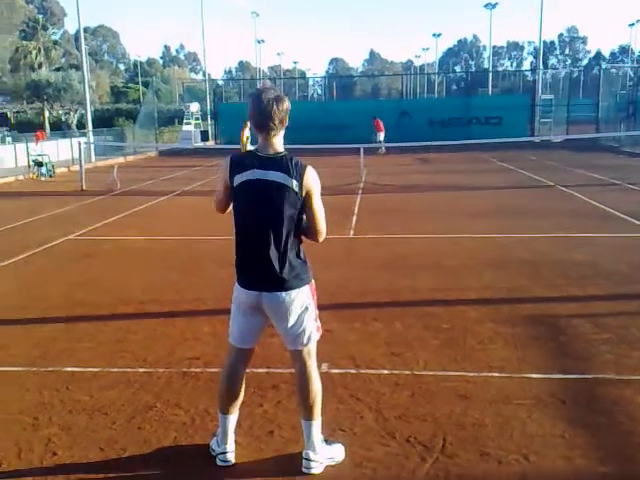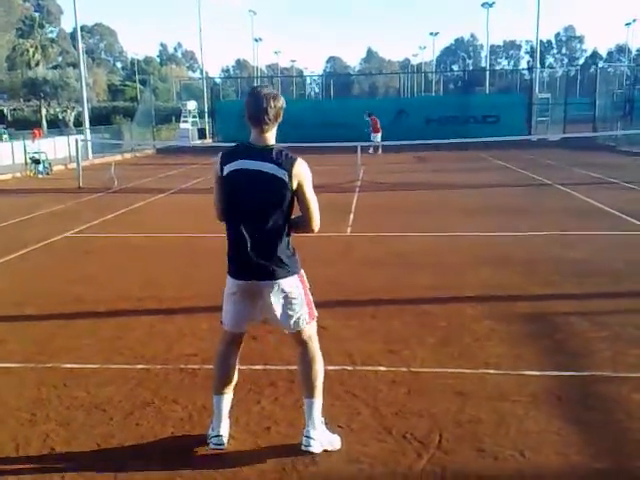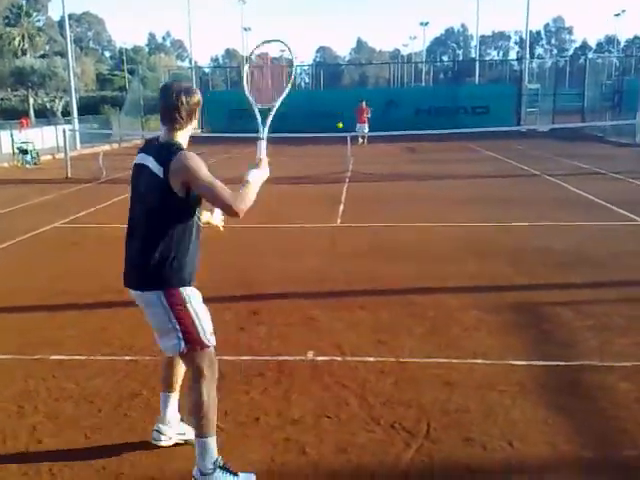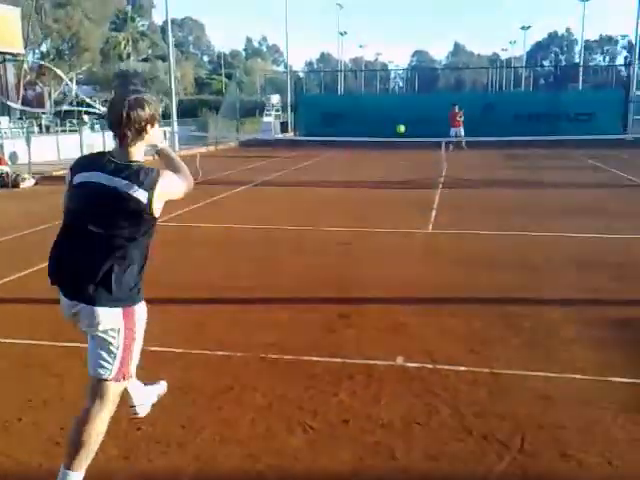
dt=1s
person 1, frame 1
left shoulder: (235, 166)
right shoulder: (304, 173)
left elbow: (219, 206)
right elbow: (317, 234)
left hip: (248, 283)
right hip: (291, 283)
left knee: (236, 359)
right knee: (305, 361)
left ankle: (224, 443)
right ankle: (314, 450)
person 1, frame 2
left shoulder: (226, 159)
right shoulder: (294, 166)
left elbow: (222, 214)
right elbow: (312, 224)
left hip: (240, 272)
right hip: (282, 271)
left knee: (230, 342)
right knee: (308, 342)
left ankle: (219, 428)
right ankle: (314, 431)
person 1, frame 3
left shoulder: (147, 152)
right shoulder: (183, 160)
right elbow: (235, 206)
left wrist: (200, 210)
right wrist: (258, 173)
left hip: (145, 276)
right hip: (164, 282)
left knee: (179, 347)
right knee: (204, 367)
left ankle: (167, 425)
person 1, frame 4
left shoulder: (83, 169)
right shoulder: (156, 183)
left elbow: (73, 222)
right elbow: (186, 179)
right wrist: (160, 146)
left hip: (70, 291)
right hip: (113, 298)
left knee: (112, 354)
right knee: (104, 394)
left ankle: (140, 394)
